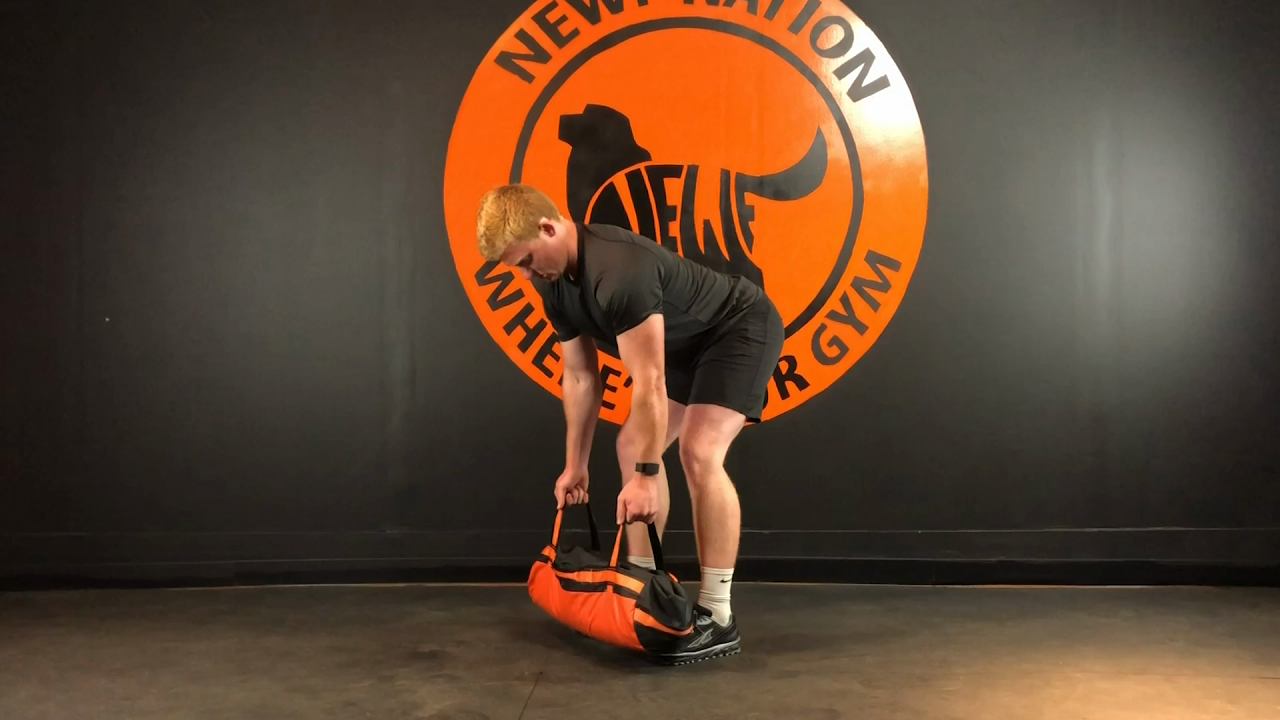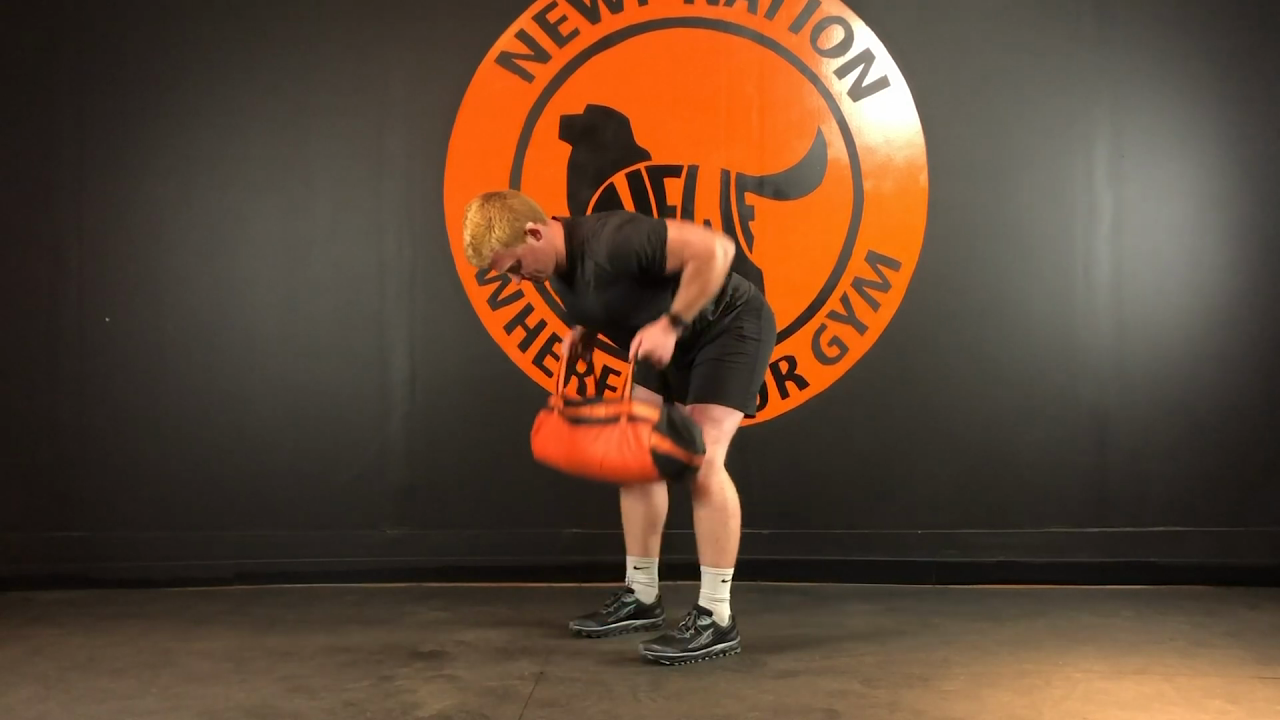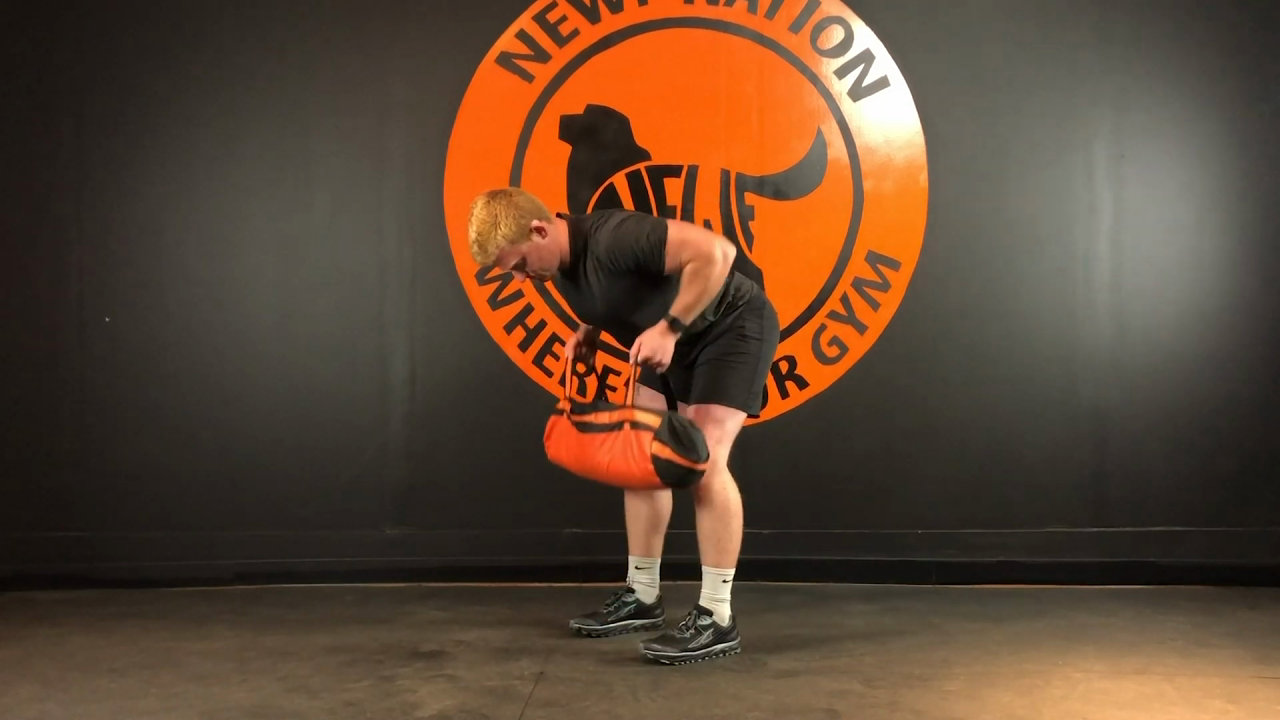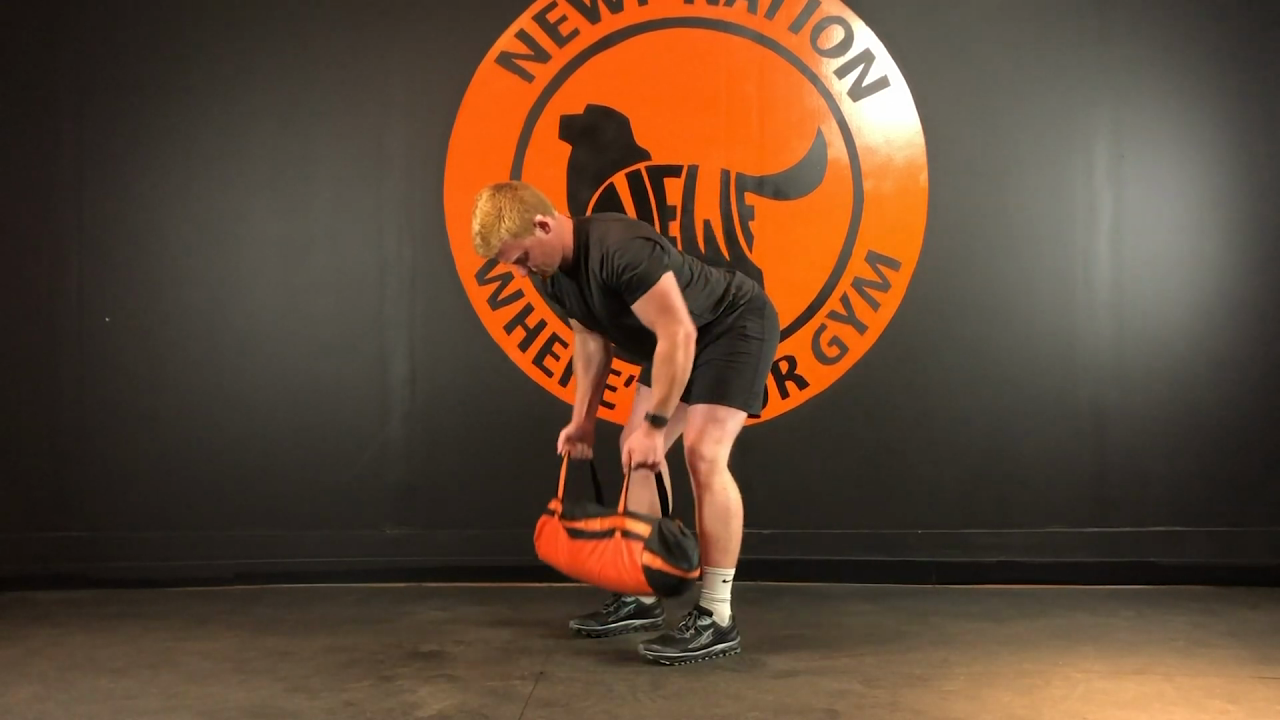
dt=0.5s
person 1, frame 1
left shoulder: (619, 270)
right shoulder: (554, 282)
left elbow: (648, 385)
right elbow: (580, 376)
left wrist: (646, 475)
right wrist: (575, 465)
left hip: (740, 328)
right hip: (683, 342)
left knee: (700, 454)
right knee: (631, 448)
left ankle: (717, 619)
person 1, frame 2
left shoulder: (610, 242)
right shoulder: (552, 263)
left elbow: (716, 249)
left wrist: (671, 325)
right wrist: (581, 332)
left hip: (731, 324)
right hip: (674, 337)
left knee: (701, 453)
left ankle: (716, 618)
right ankle: (642, 596)
person 1, frame 3
left shoulder: (614, 239)
right shoulder: (559, 261)
left elbow: (716, 254)
left wrist: (670, 327)
right wrist: (587, 333)
left hip: (733, 324)
right hip: (678, 336)
left knee: (704, 453)
left ankle: (717, 617)
right ankle: (642, 596)
person 1, frame 4
left shoulder: (619, 248)
right shoulder: (553, 272)
left elbow: (680, 335)
right elbow: (592, 335)
left wrist: (654, 424)
right wrist: (583, 417)
left hip: (735, 324)
right hip: (676, 342)
left knee: (704, 453)
right knee: (634, 451)
left ankle: (716, 617)
right ankle: (642, 596)
